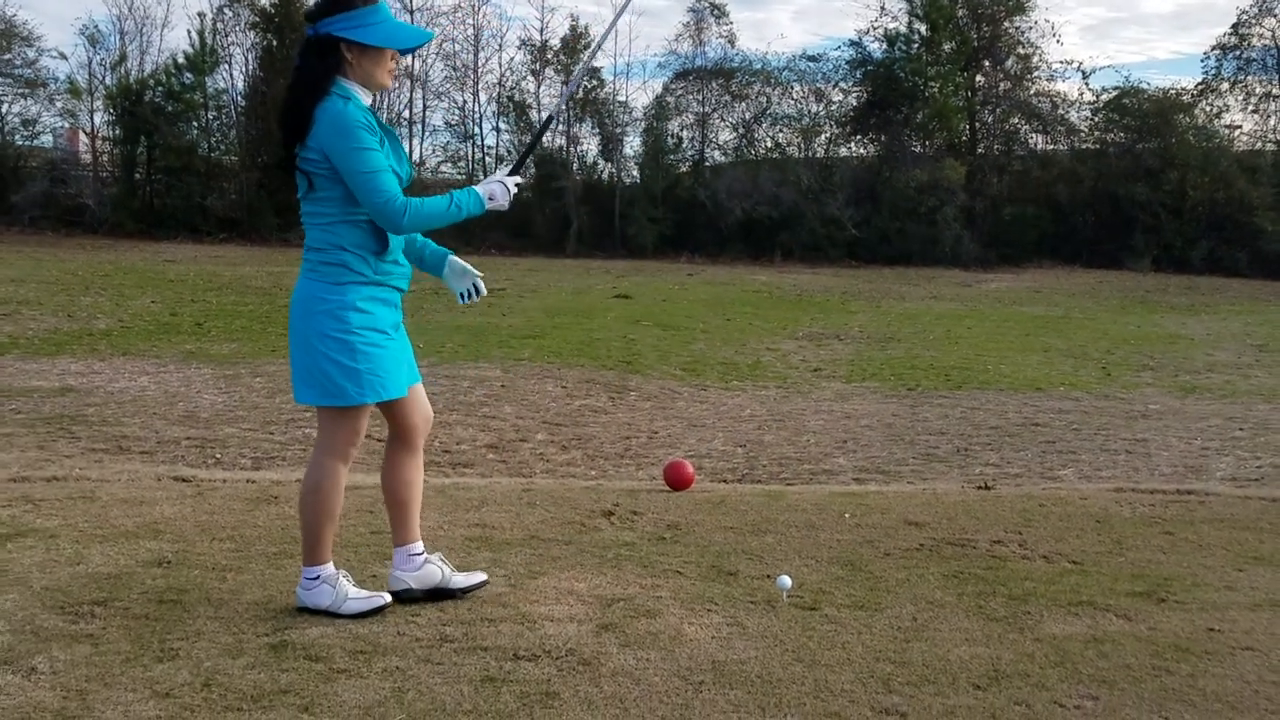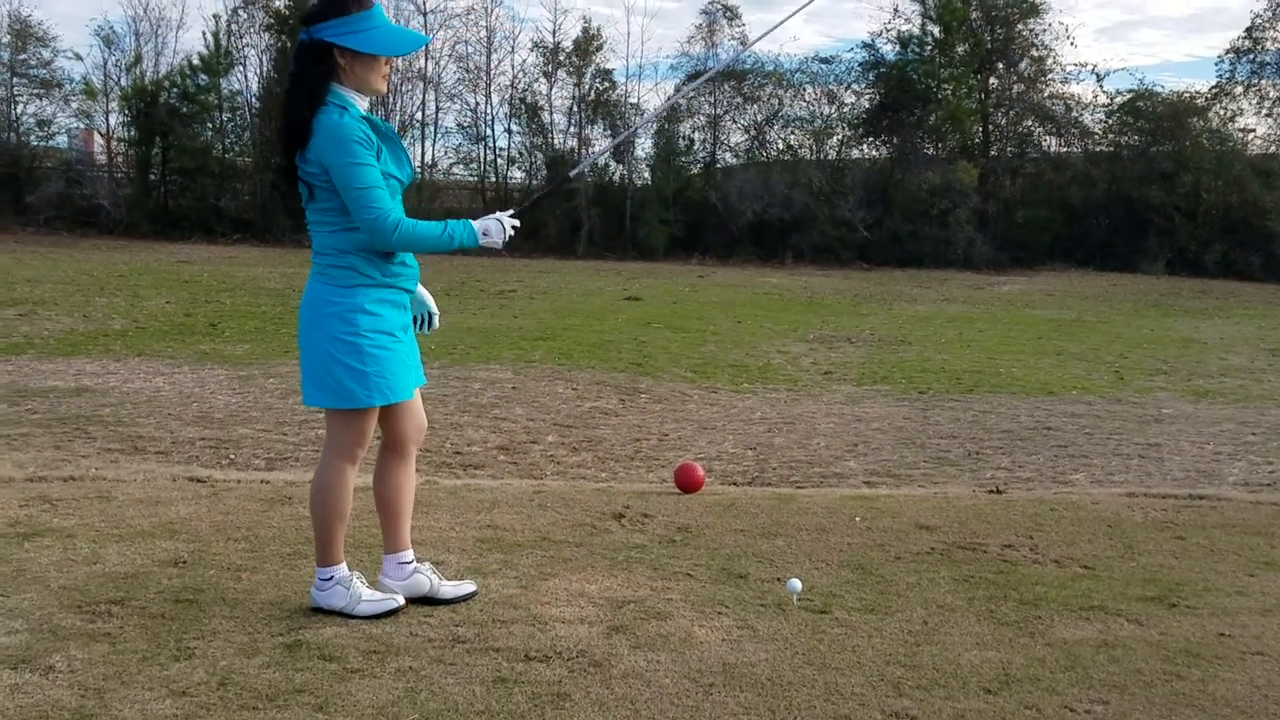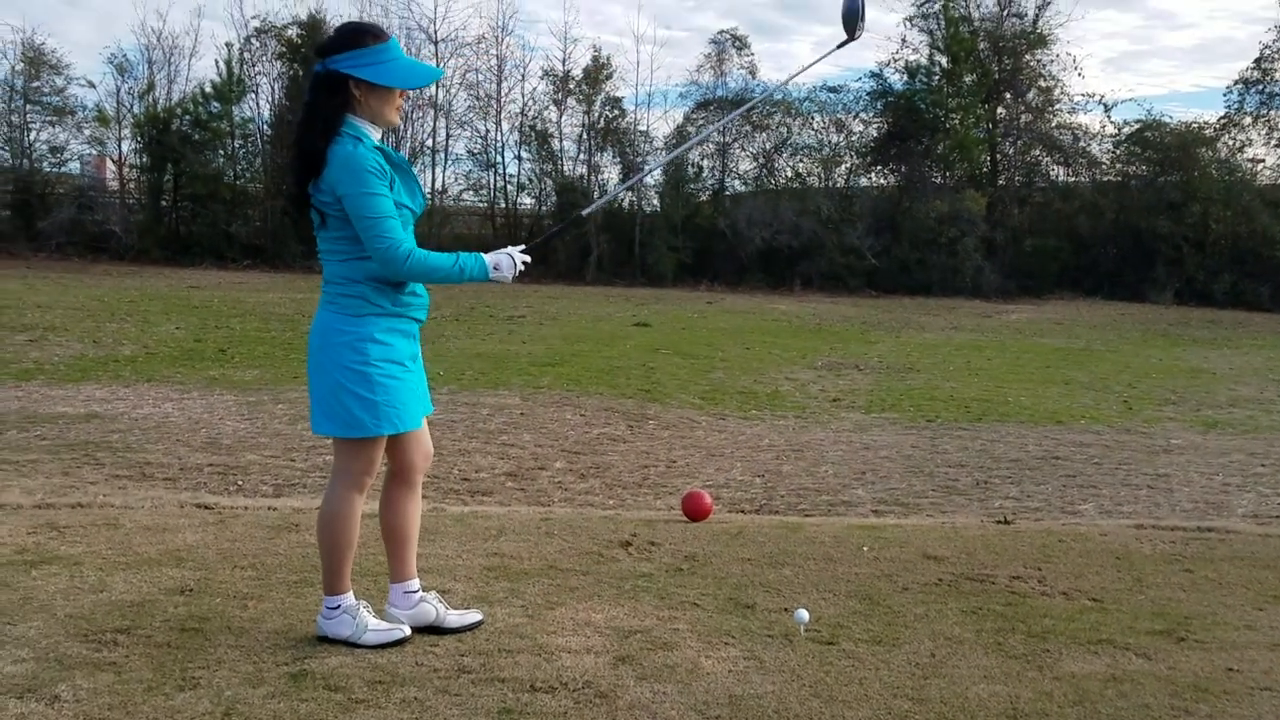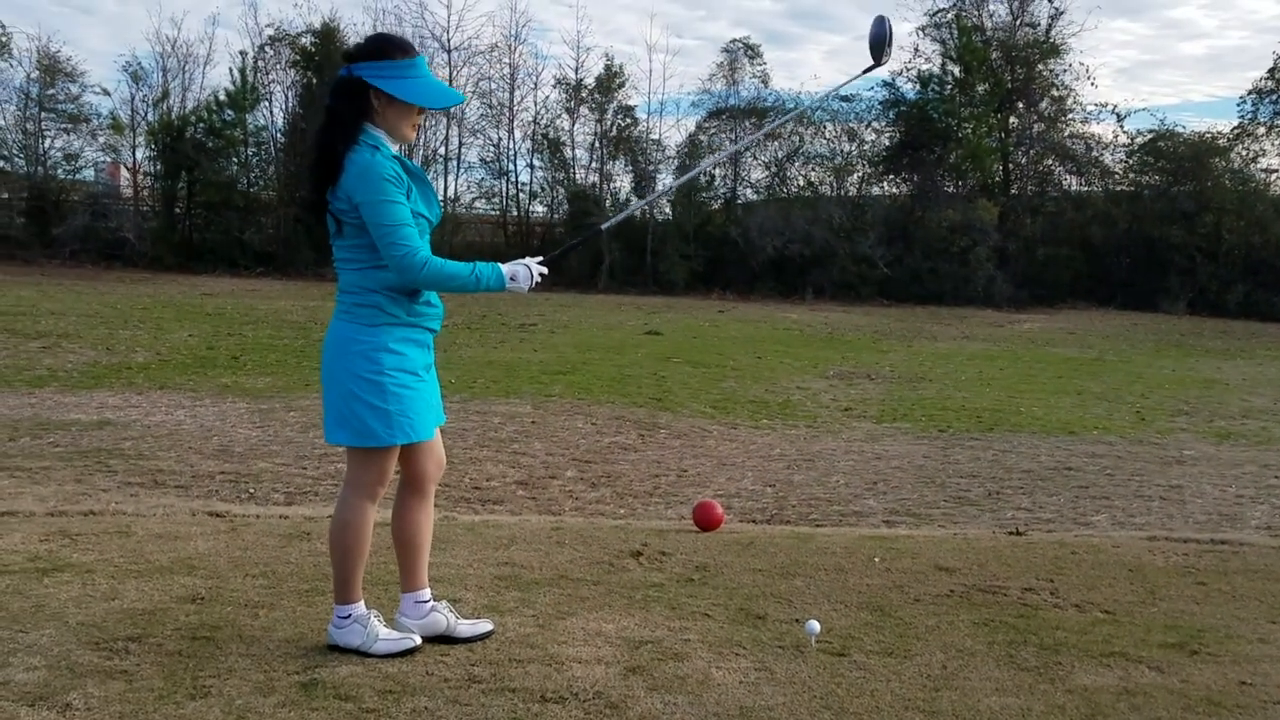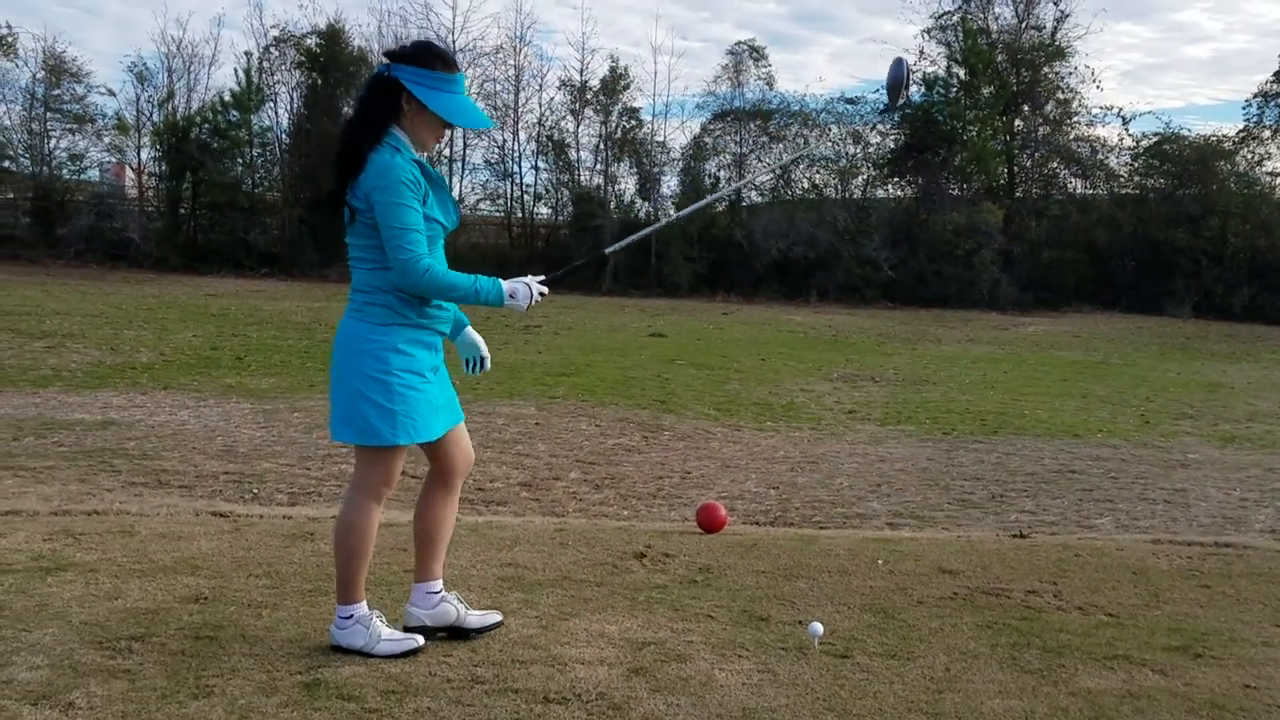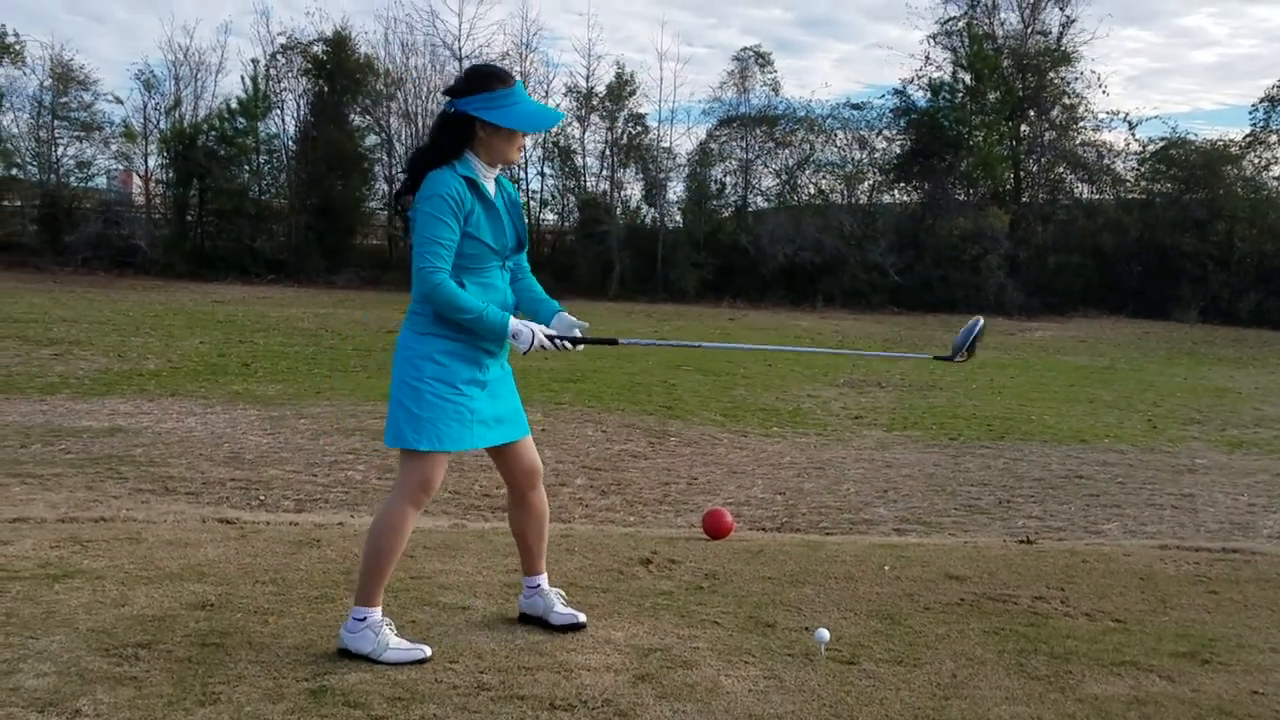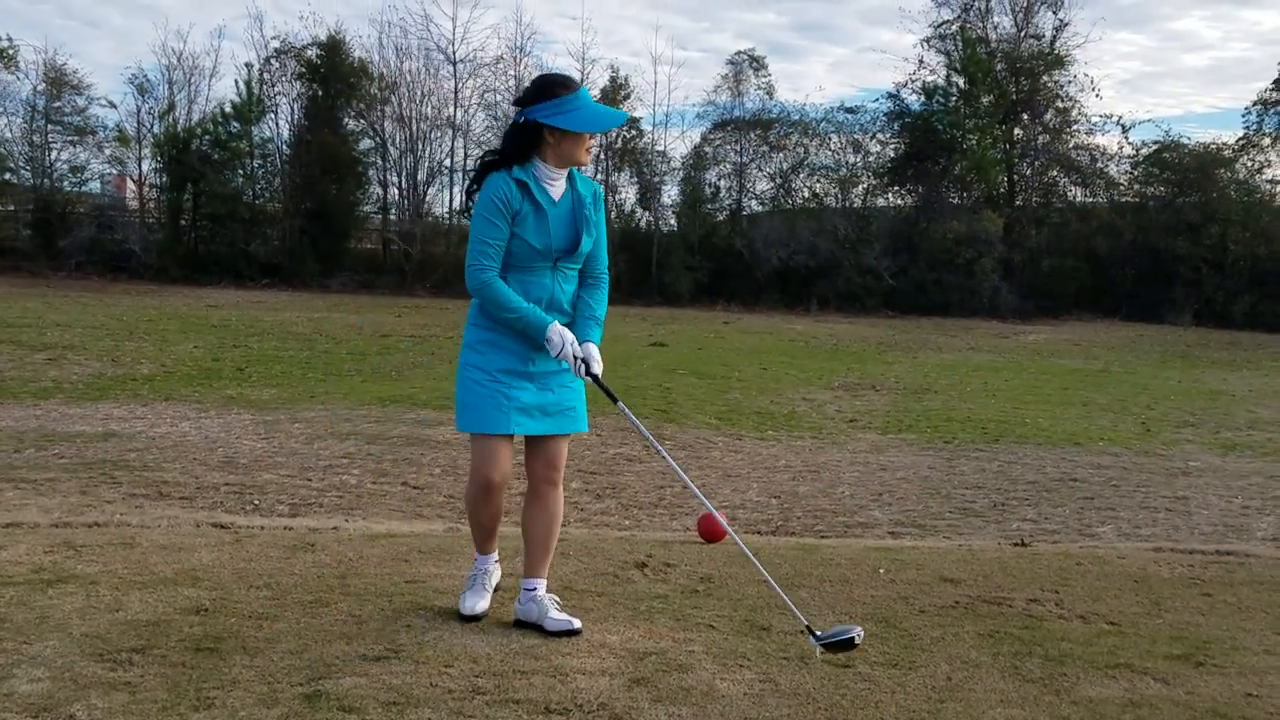
dt=0.4s
person 1, frame 1
left shoulder: (345, 114)
right shoulder: (341, 117)
right elbow: (394, 212)
left wrist: (443, 262)
right wrist: (479, 198)
left hip: (368, 301)
right hip: (344, 302)
left knee: (414, 425)
right knee: (339, 445)
left ankle: (411, 563)
right ankle: (317, 580)
person 1, frame 2
left shoulder: (351, 121)
right shoulder: (338, 127)
right elbow: (382, 227)
left wrist: (409, 284)
right wrist: (474, 232)
left hip: (379, 303)
right hip: (354, 307)
left knee: (406, 434)
right knee: (348, 447)
left ankle: (400, 569)
right ankle: (331, 581)
person 1, frame 3
left shoulder: (365, 151)
right shoulder: (352, 157)
right elbow: (394, 256)
left wrist: (404, 324)
right wrist: (484, 266)
left hip: (386, 332)
right hip: (364, 335)
left knee: (413, 463)
right knee: (356, 474)
left ankle: (406, 598)
right ankle: (337, 610)
person 1, frame 4
left shoulder: (379, 161)
right shoulder: (370, 166)
right elbow: (410, 264)
right wrist: (500, 276)
left hip: (403, 343)
right hip: (378, 345)
left knee: (425, 473)
right knee: (368, 483)
left ankle: (418, 608)
right ankle: (348, 619)
person 1, frame 5
left shoulder: (403, 166)
right shoulder: (391, 169)
right elbow: (413, 270)
left wrist: (459, 326)
right wrist: (500, 292)
left hip: (415, 346)
right hip: (387, 347)
left knee: (455, 463)
right knee: (375, 483)
left ankle: (427, 600)
right ankle: (350, 619)
person 1, frame 6
left shoulder: (502, 191)
right shoulder: (445, 188)
left elbow: (515, 272)
right elbow: (433, 283)
left wrist: (552, 315)
right wrist: (509, 327)
left hip: (485, 362)
right hip: (440, 358)
left knee: (528, 474)
right knee: (416, 488)
left ankle: (535, 591)
right ankle: (363, 622)
person 1, frame 7
left shoulder: (587, 195)
right shoulder: (501, 188)
left elbow: (595, 277)
right elbow: (481, 278)
left wrist: (589, 337)
right wrist: (545, 326)
left hip: (556, 356)
right hip: (497, 351)
left knee: (548, 474)
right knee: (491, 474)
left ankle: (533, 595)
right ankle: (485, 563)
